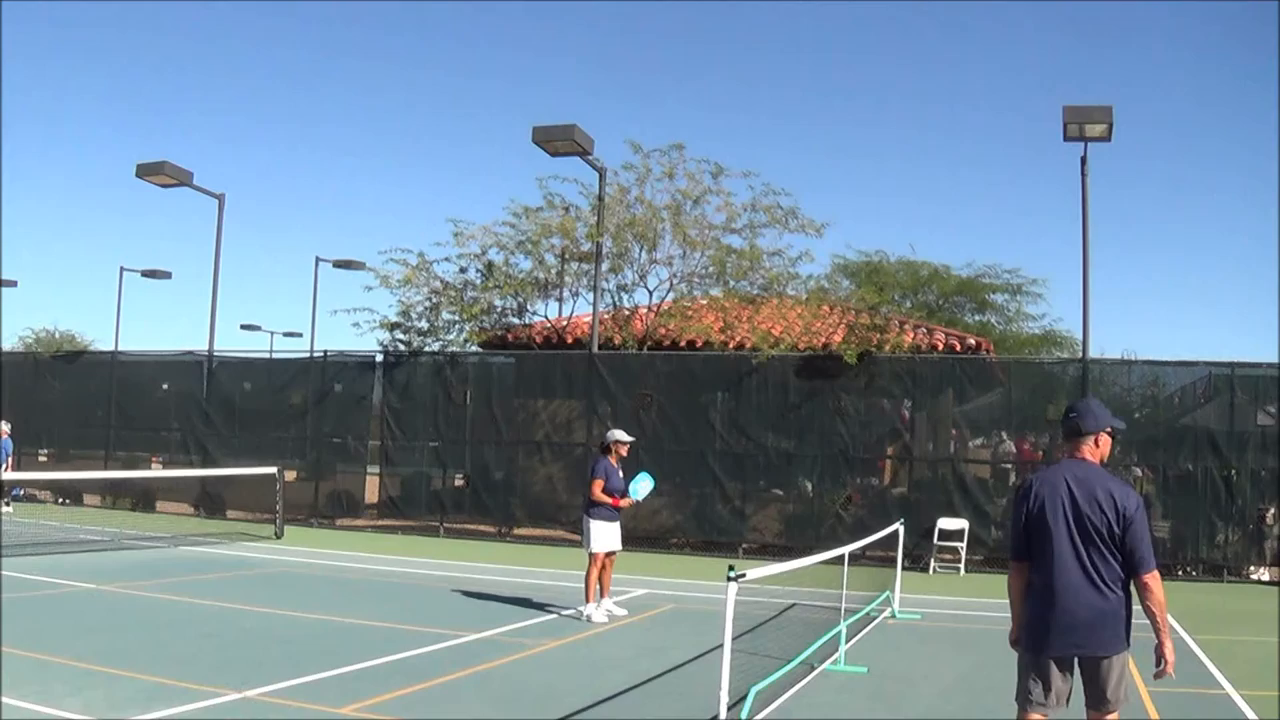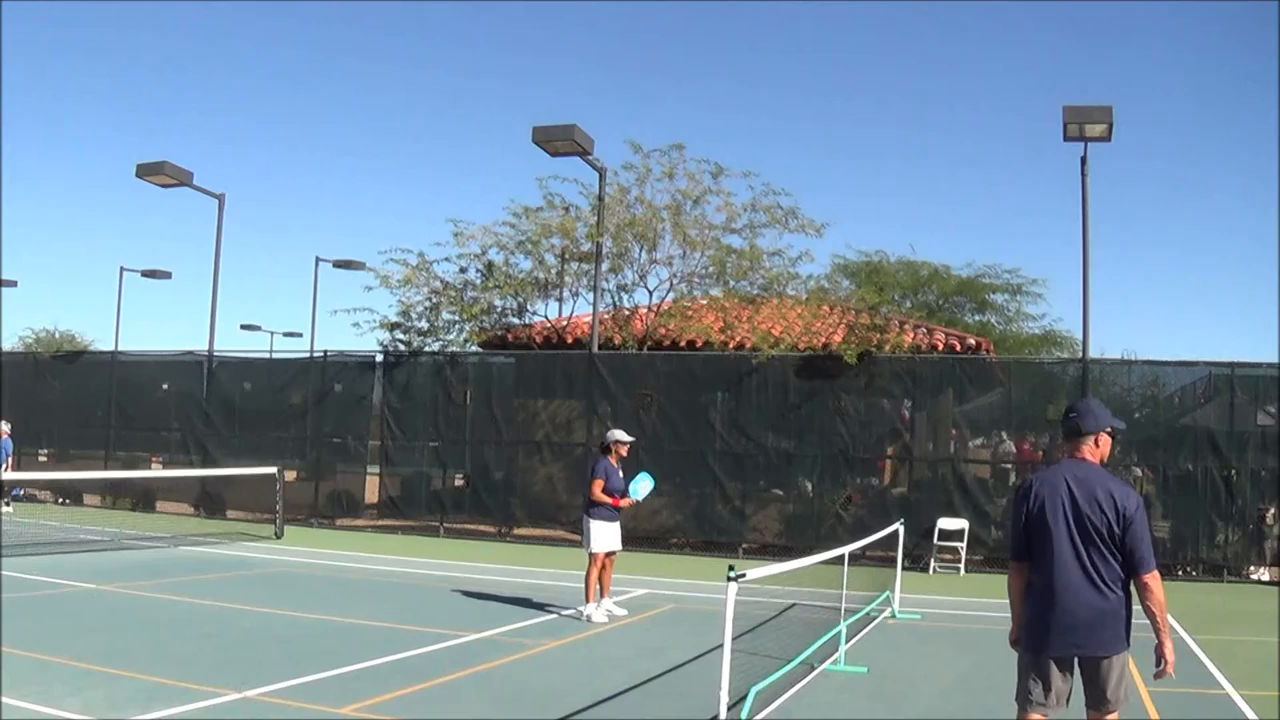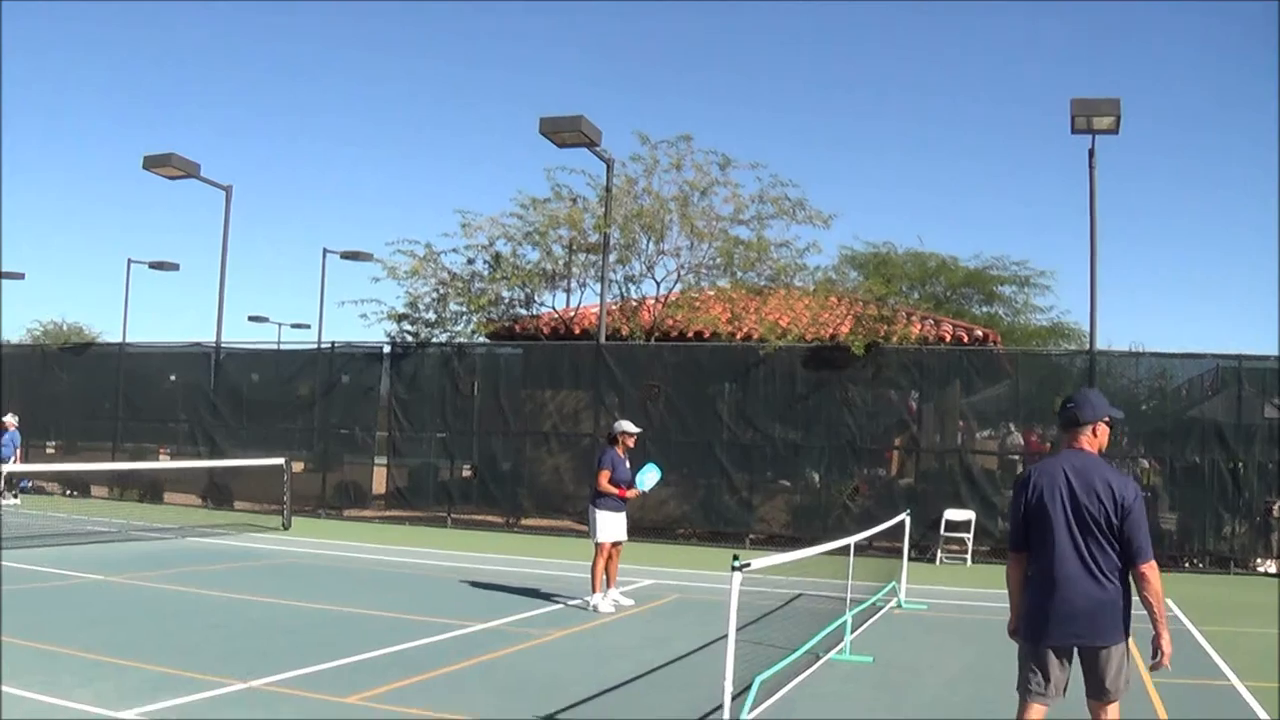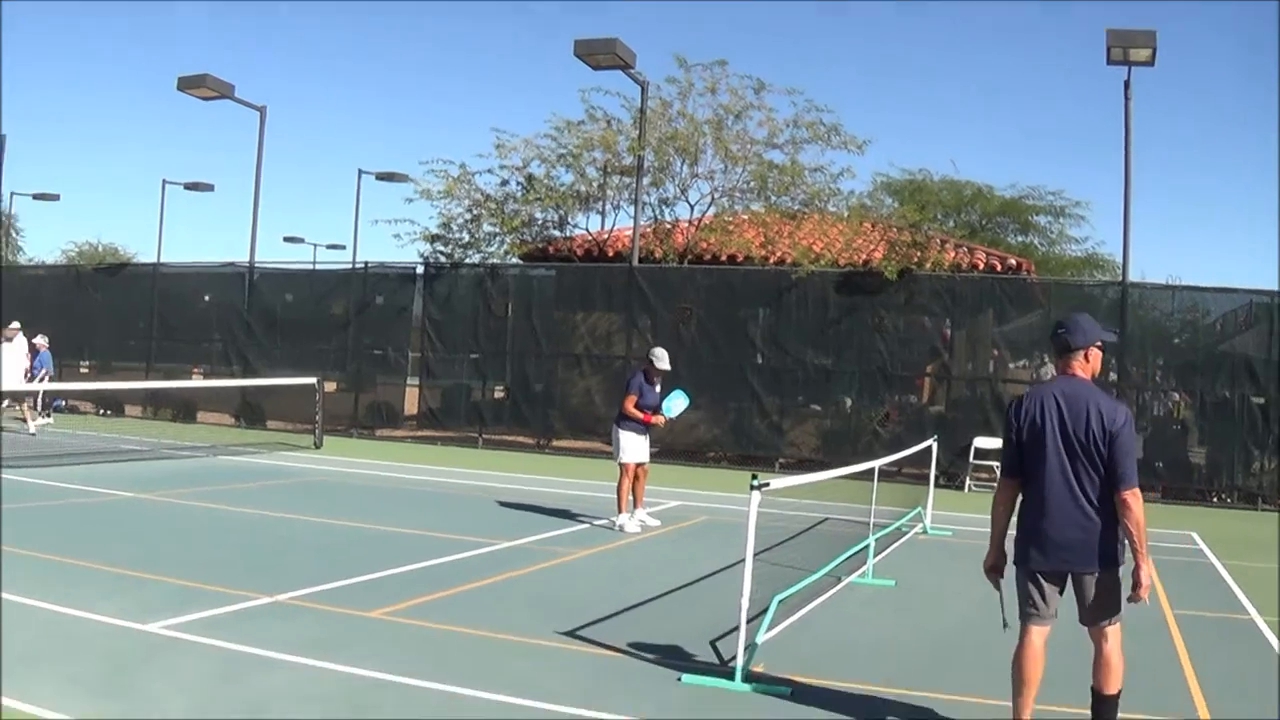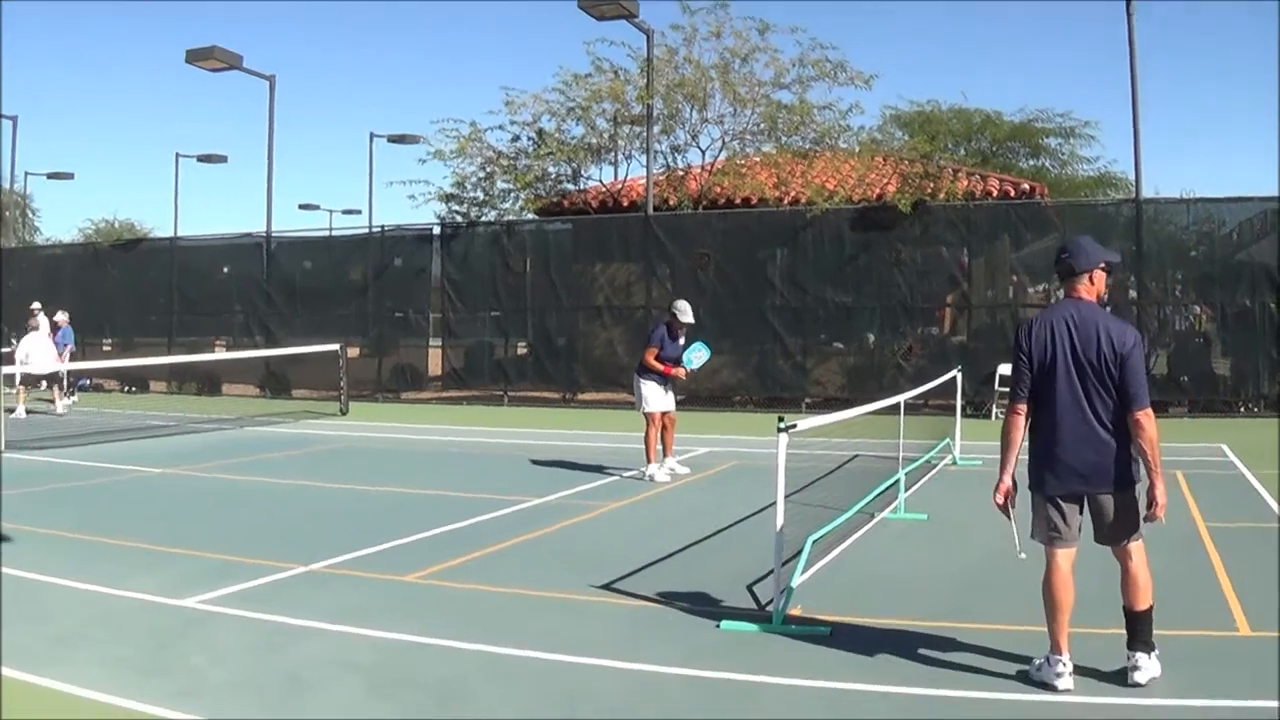
dt=0.3s
person 1, frame 1
left shoulder: (1032, 488)
right shoulder: (1124, 496)
left elbow: (1018, 569)
right elbow: (1146, 578)
left wrist: (1017, 623)
right wrist: (1164, 637)
left hip: (1046, 628)
right hip: (1106, 631)
person 1, frame 2
left shoulder: (1032, 488)
right shoulder: (1124, 496)
left elbow: (1018, 569)
right elbow: (1146, 578)
left wrist: (1017, 623)
right wrist: (1164, 637)
left hip: (1045, 628)
right hip: (1106, 630)
person 1, frame 3
left shoulder: (1032, 478)
right shoulder: (1122, 486)
left elbow: (1017, 557)
right elbow: (1142, 567)
left wrist: (1016, 611)
right wrist: (1160, 626)
left hip: (1045, 618)
right hip: (1105, 620)
person 1, frame 4
left shoulder: (1025, 405)
right shoulder: (1113, 413)
left elbow: (1008, 485)
right elbow: (1127, 495)
left wrist: (996, 545)
right wrist: (1142, 559)
left hip: (1039, 542)
right hip: (1096, 546)
left knee: (1033, 634)
right knee: (1106, 636)
person 1, frame 5
left shoulder: (1032, 330)
right shoulder: (1122, 334)
left elbow: (1019, 410)
right elbow: (1140, 416)
left wrist: (1006, 473)
right wrist: (1156, 477)
left hip: (1053, 469)
right hip: (1110, 468)
left knee: (1059, 559)
right knee: (1132, 555)
left ankle: (1059, 662)
right ankle: (1142, 655)
person 2, frame 1
left shoulder: (617, 465)
right shoulder: (602, 464)
right elbow: (595, 493)
left wrist: (626, 499)
right wrist: (618, 502)
left hip: (612, 520)
right hip: (597, 519)
left knee: (609, 561)
right knee: (596, 561)
left ankle: (605, 602)
right ankle: (589, 608)
person 2, frame 2
left shoulder: (617, 465)
right shoulder: (602, 464)
right elbow: (595, 493)
left wrist: (625, 499)
right wrist: (618, 503)
left hip: (612, 520)
right hip: (597, 519)
left knee: (609, 561)
right knee: (596, 562)
left ankle: (605, 602)
right ankle: (589, 608)
person 2, frame 3
left shoulder: (624, 455)
right shoulder: (608, 454)
right elbow: (601, 484)
left wrist: (632, 490)
right wrist: (624, 493)
left hip: (618, 510)
right hip: (603, 510)
left knee: (615, 551)
right knee: (603, 552)
left ankle: (611, 592)
right ankle: (595, 598)
person 2, frame 4
left shoulder: (656, 380)
right shoulder: (638, 379)
right elbow: (627, 408)
left wrist: (659, 415)
right wrist: (649, 419)
left hip: (641, 432)
right hip: (627, 430)
left knee: (642, 472)
right knee: (628, 472)
left ankle: (638, 513)
right ankle: (622, 518)
person 2, frame 5
left shoulder: (681, 331)
right shoulder: (660, 331)
right elbow: (647, 359)
left wrist: (681, 368)
right wrist: (671, 371)
left hip: (664, 382)
right hip: (648, 380)
left knee: (670, 420)
right knee: (654, 422)
left ankle: (668, 462)
right ankle: (651, 468)
